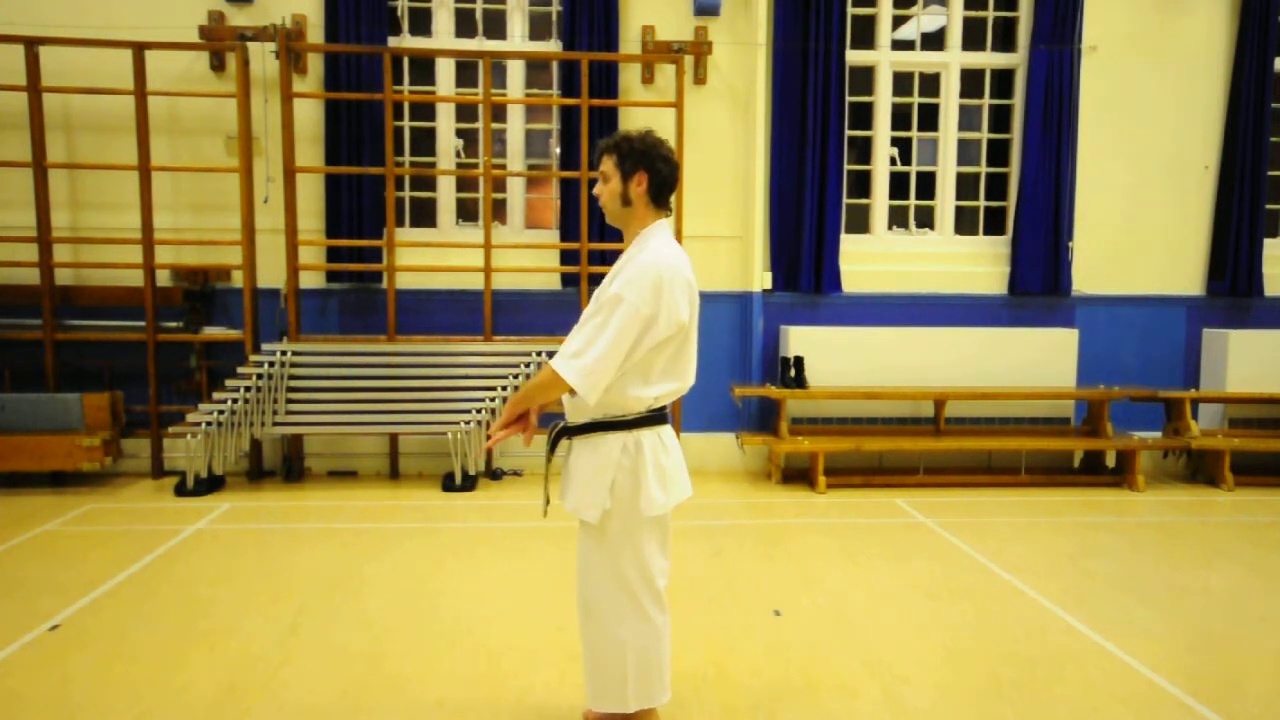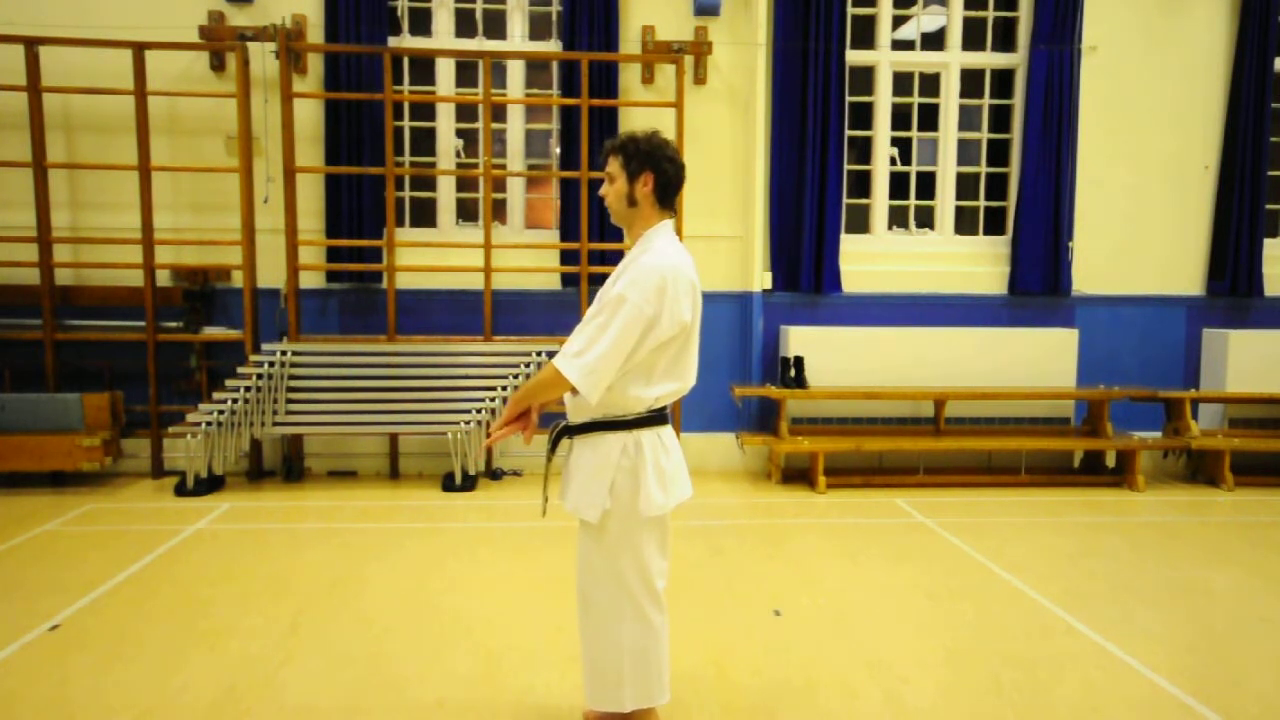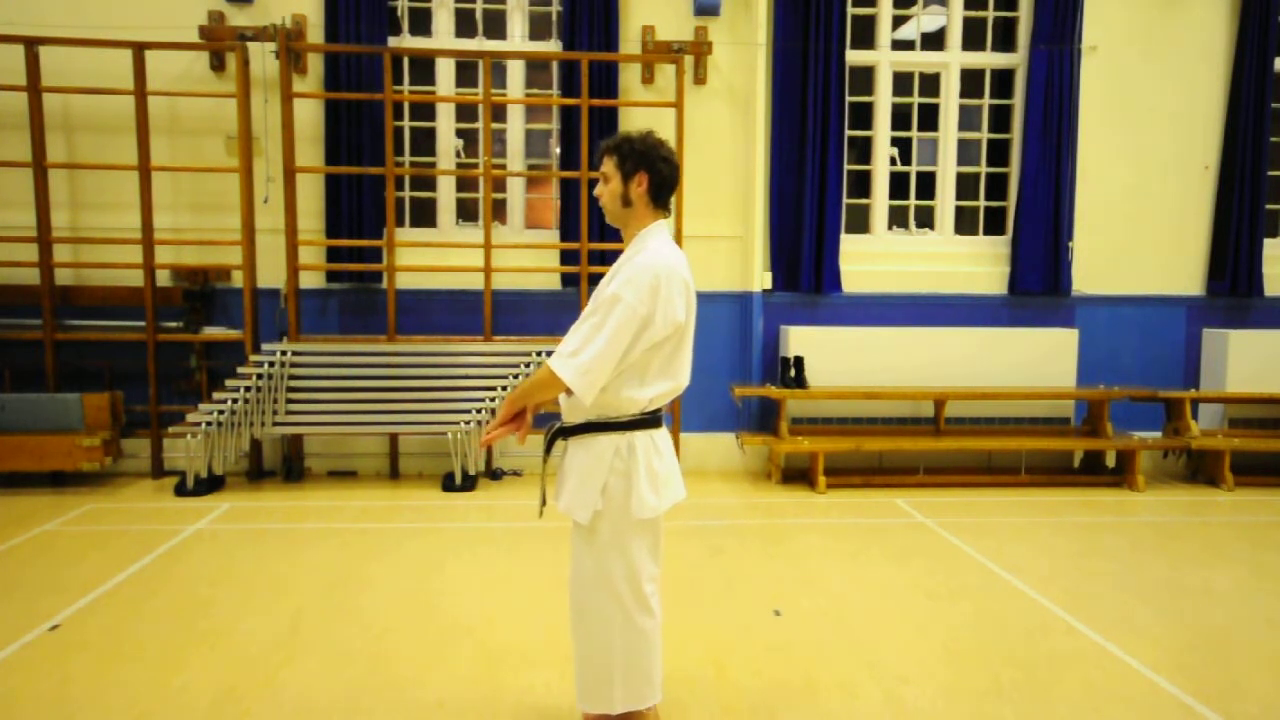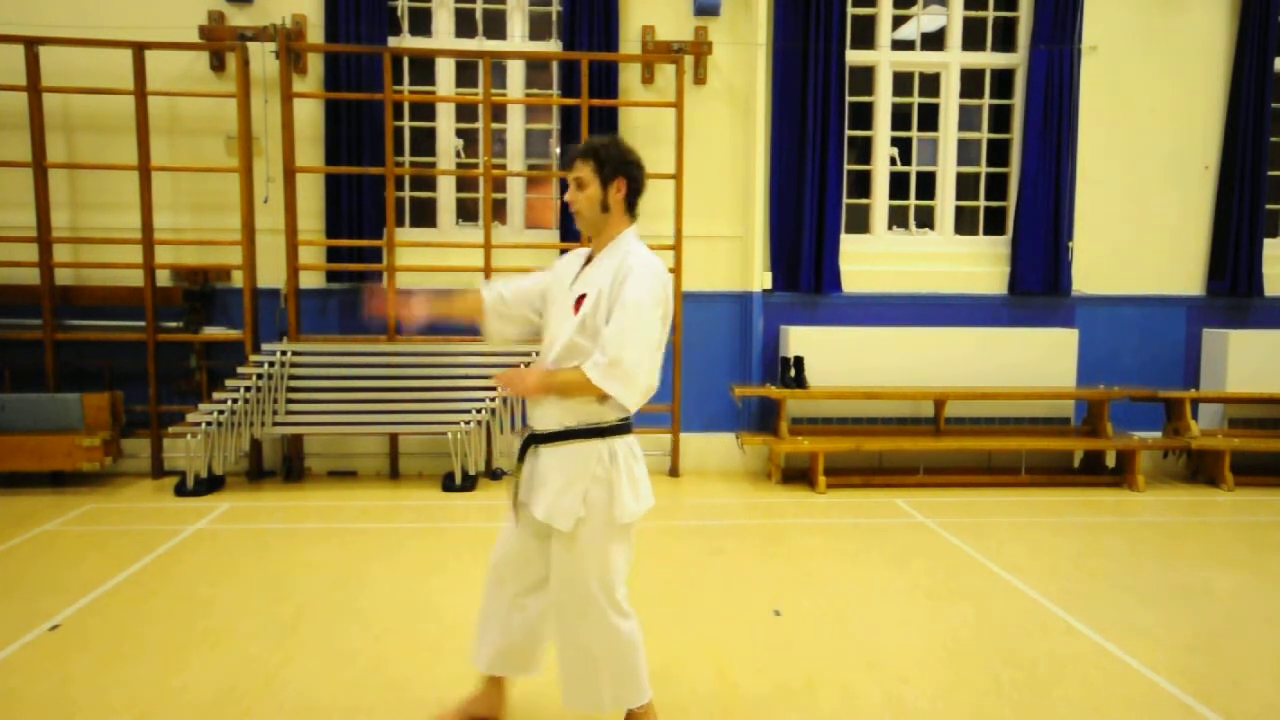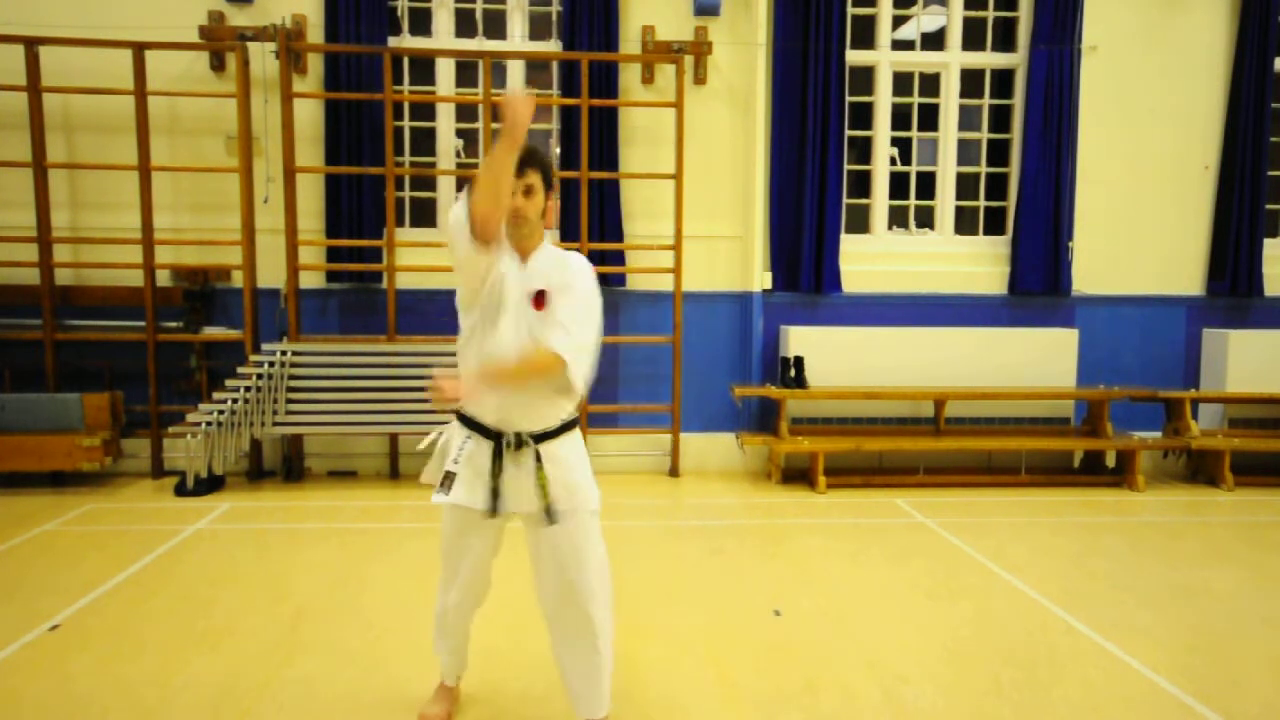
dt=0.4s
person 1, frame 1
left shoulder: (653, 265)
right shoulder: (648, 259)
left elbow: (582, 363)
right elbow: (595, 358)
left wrist: (519, 402)
right wrist: (537, 402)
left hip: (625, 454)
right hip: (622, 448)
left knee: (627, 593)
right knee: (621, 589)
person 1, frame 2
left shoulder: (657, 266)
right shoulder: (650, 259)
left elbow: (585, 363)
right elbow: (596, 357)
left wrist: (520, 400)
right wrist: (536, 401)
left hip: (626, 454)
right hip: (621, 448)
left knee: (627, 590)
right knee: (618, 586)
person 1, frame 3
left shoulder: (651, 267)
right shoulder: (644, 260)
left elbow: (579, 365)
right elbow: (588, 358)
left wrist: (514, 400)
right wrist: (530, 405)
left hip: (619, 456)
right hip: (613, 451)
left knee: (619, 592)
right knee: (611, 588)
person 1, frame 4
left shoulder: (641, 271)
right shoulder: (575, 265)
left elbow: (615, 376)
right elbow: (504, 300)
left wrist: (537, 383)
right wrist: (430, 305)
left hip: (594, 463)
right hip: (555, 457)
left knee: (593, 598)
right knee: (514, 573)
person 1, frame 5
left shoulder: (573, 271)
right shoulder: (483, 262)
left elbow: (565, 356)
right elbow: (480, 222)
left wrist: (478, 378)
right wrist: (510, 137)
left hip: (552, 455)
right hip: (480, 452)
left knee: (580, 588)
right knee: (460, 584)
